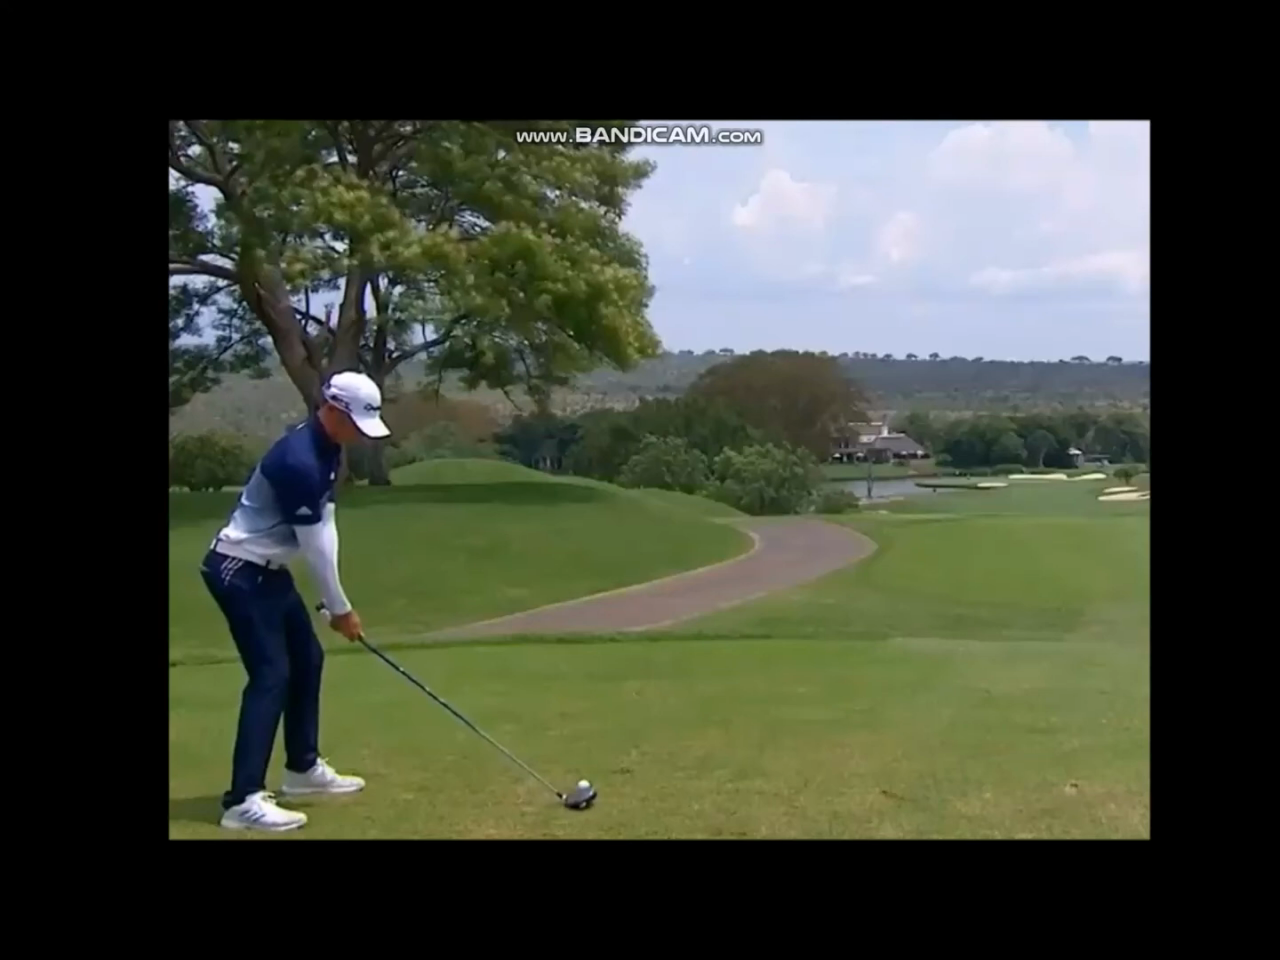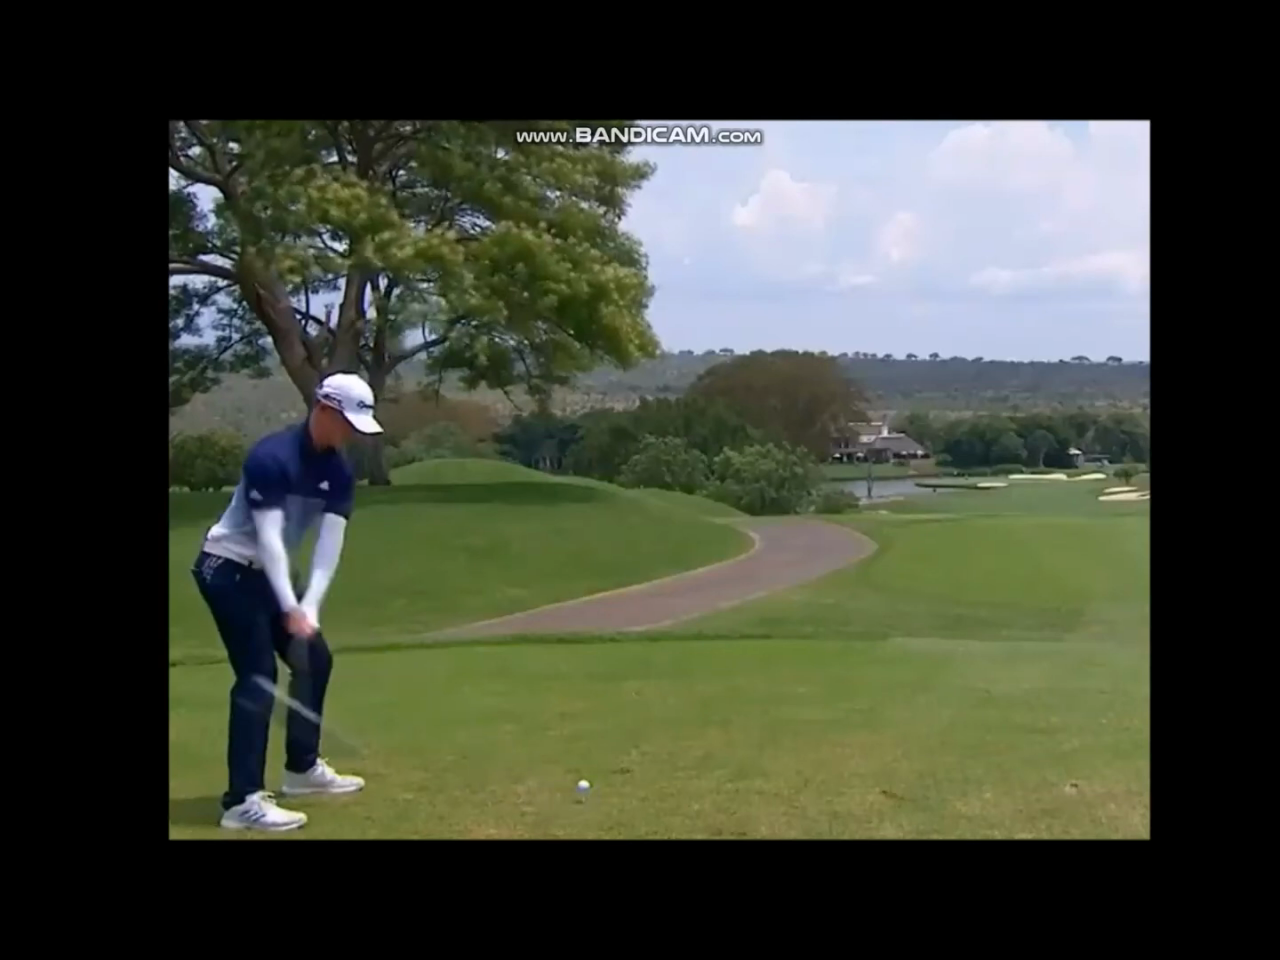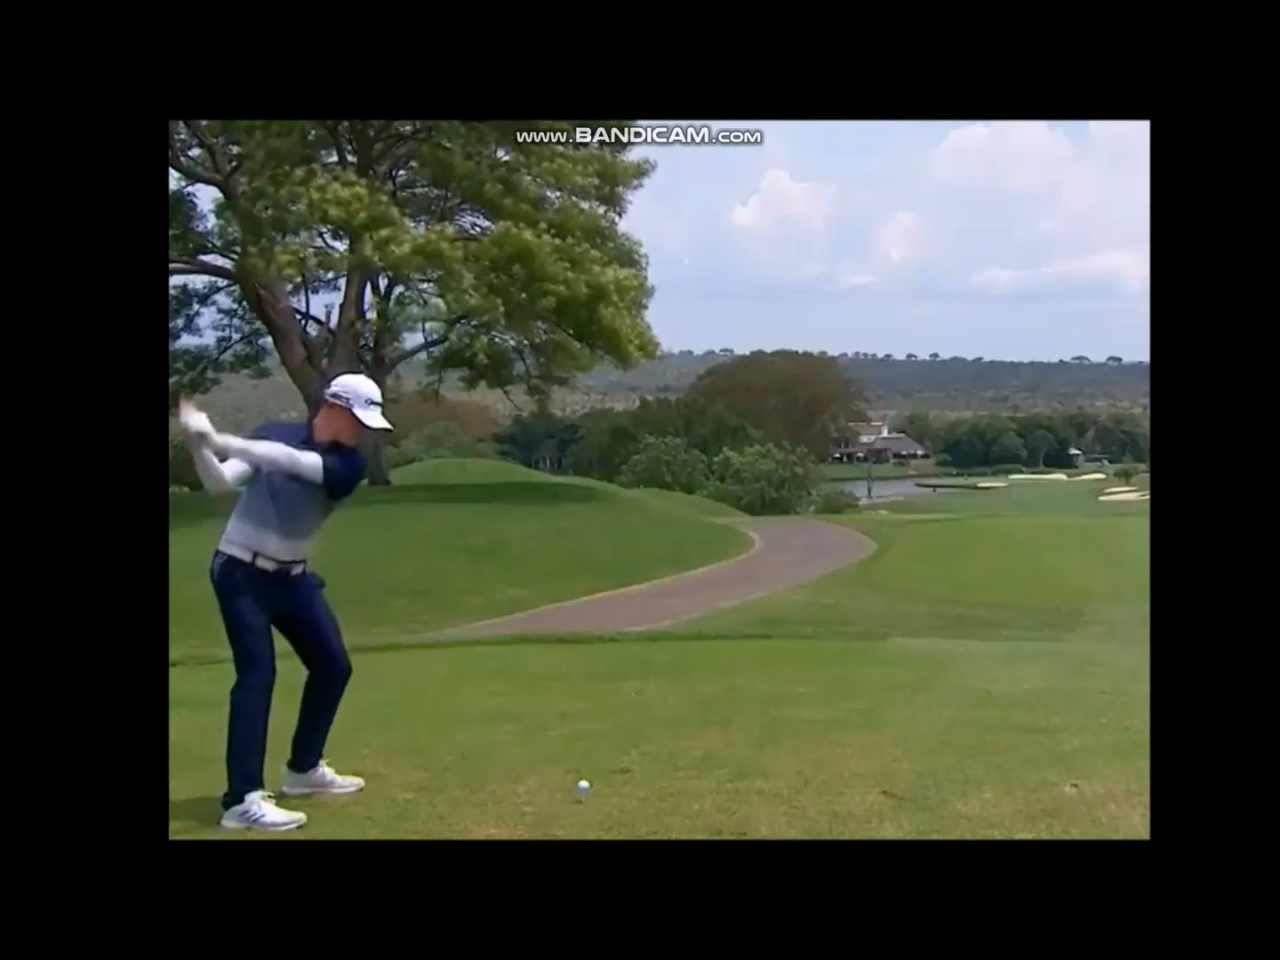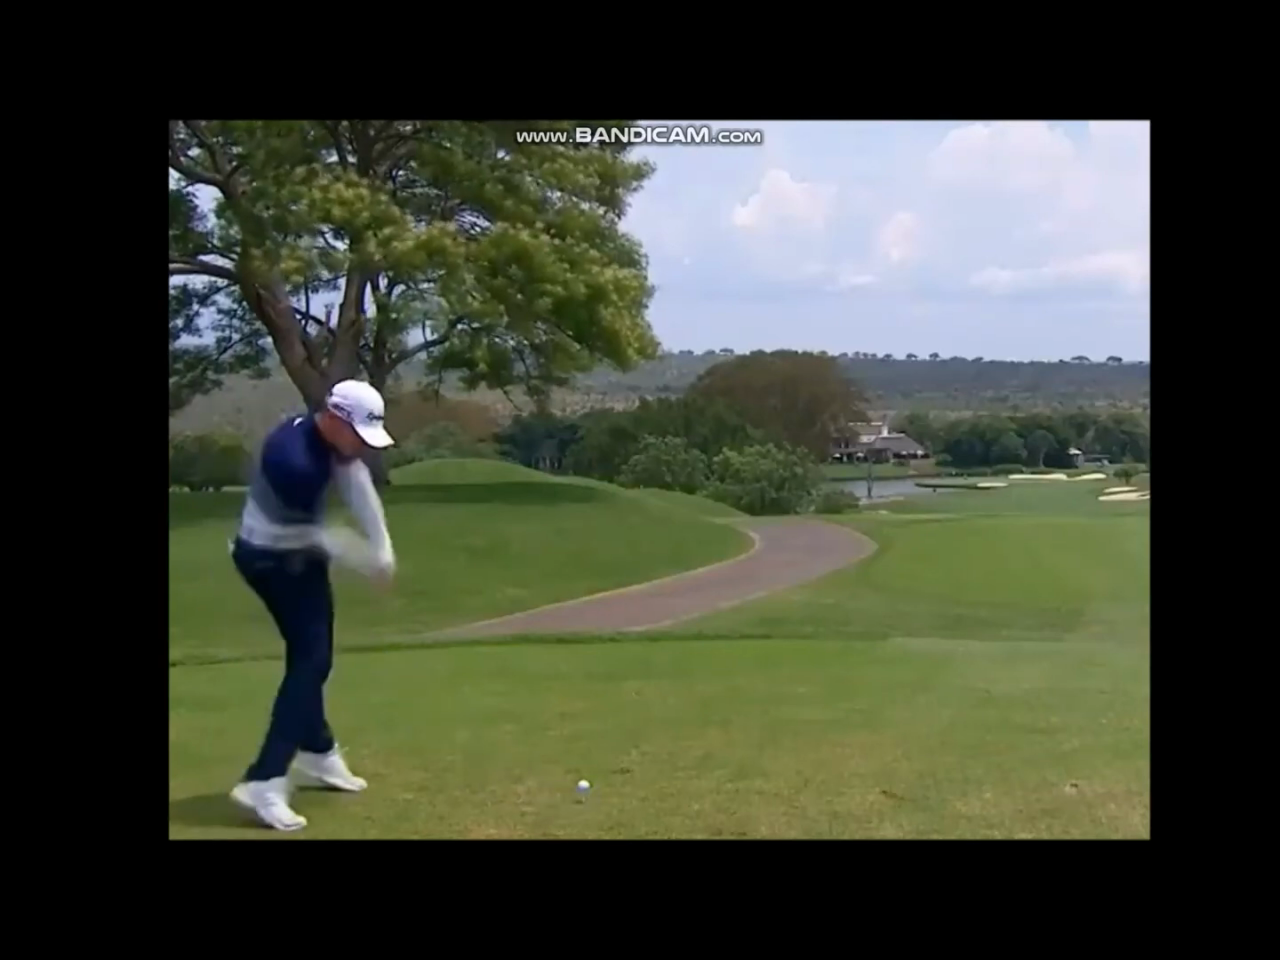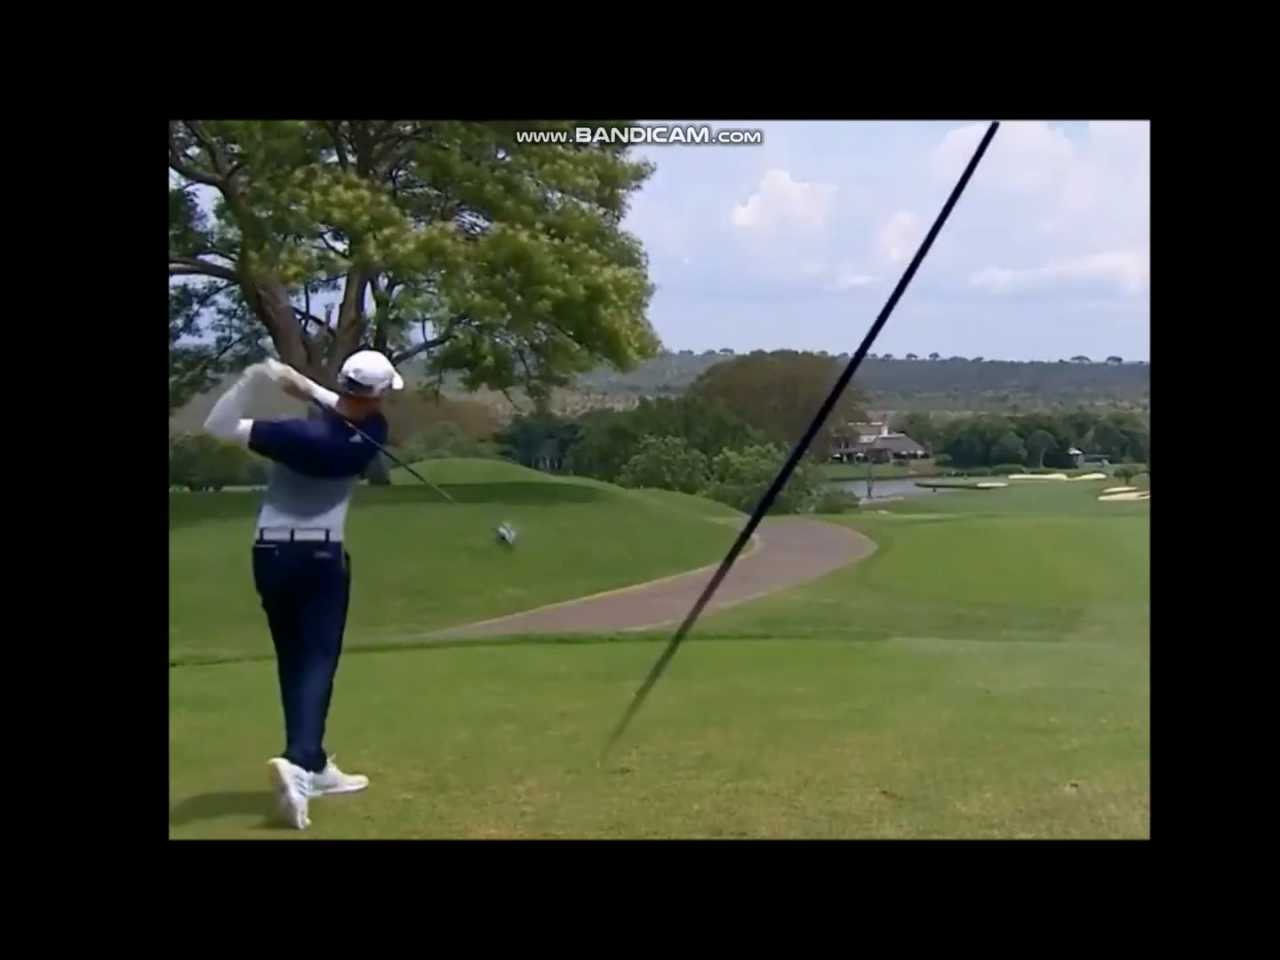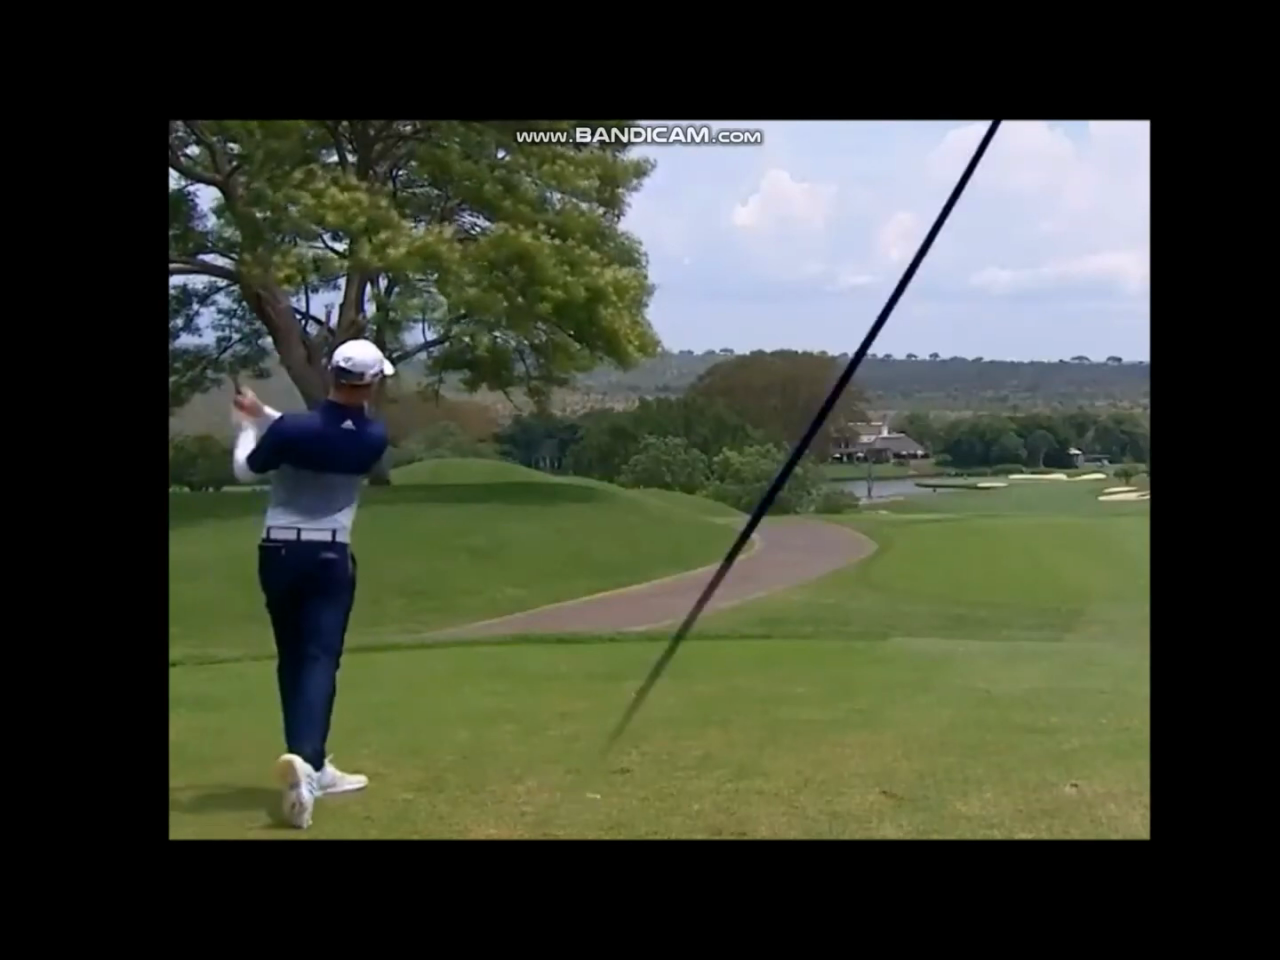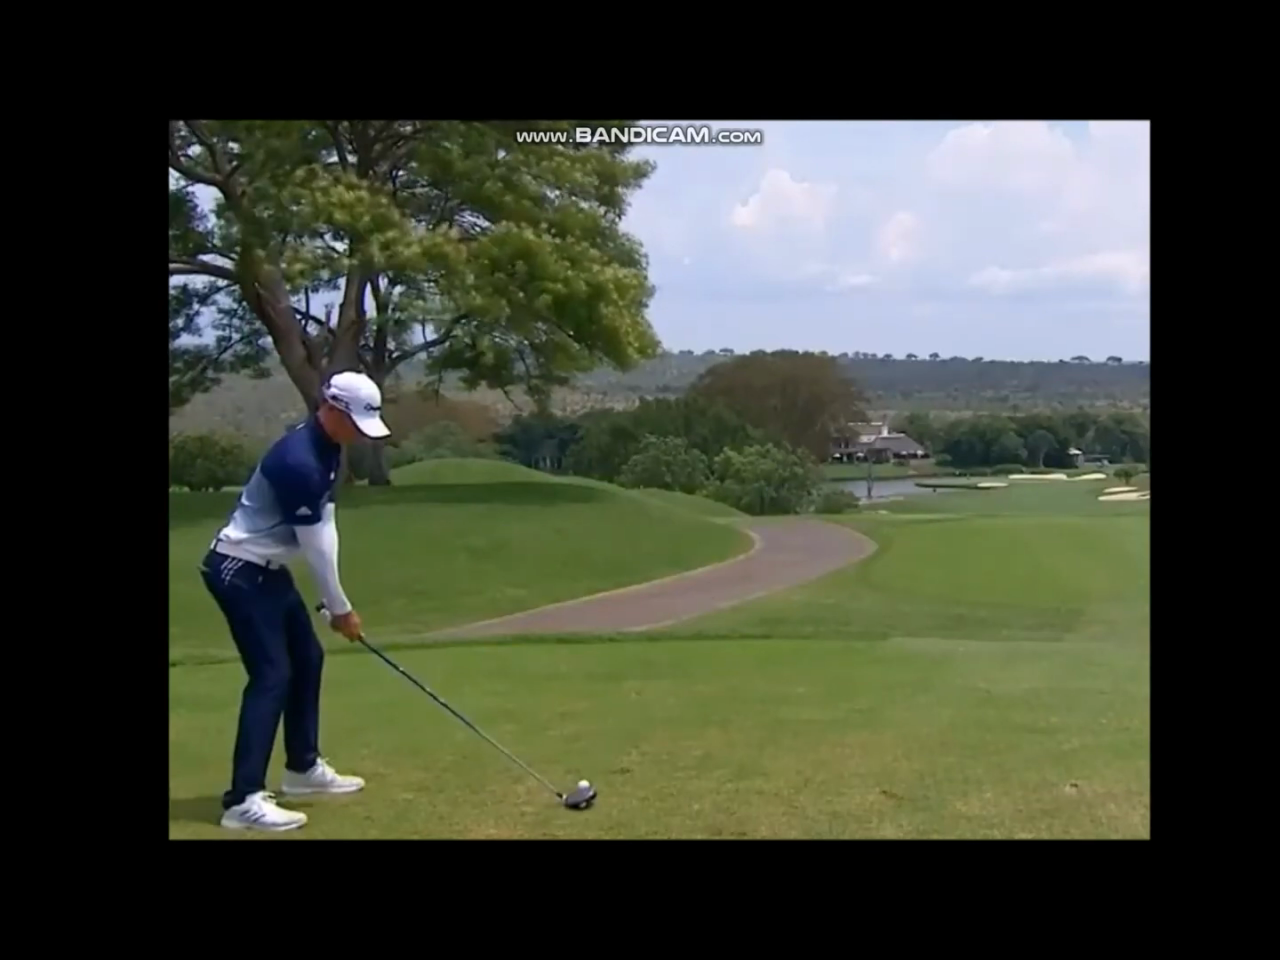
dt=0.4s
person 1, frame 1
left shoulder: (325, 451)
right shoulder: (298, 461)
left elbow: (326, 529)
right elbow: (313, 546)
left wrist: (333, 600)
right wrist: (340, 607)
left hip: (268, 570)
right hip: (238, 571)
left knee: (307, 661)
right knee: (271, 675)
left ankle: (303, 767)
right ankle: (243, 799)
person 1, frame 2
left shoulder: (338, 471)
right shoulder: (272, 456)
left elbow: (331, 540)
right elbow: (268, 538)
left wrist: (311, 606)
right wrist: (290, 607)
left hip: (266, 573)
right hip: (227, 571)
left knee: (313, 660)
right knee: (257, 675)
left ankle: (303, 768)
right ankle: (242, 800)
person 1, frame 3
left shoulder: (348, 465)
right shoulder: (272, 433)
left elbow: (287, 460)
right elbow: (222, 478)
left wrist: (216, 438)
right wrist: (201, 444)
left hip: (292, 575)
right hip: (240, 571)
left knee: (333, 666)
right knee: (257, 673)
left ankle: (304, 768)
right ankle: (242, 798)
person 1, frame 4
left shoulder: (334, 439)
right shoulder: (292, 458)
left elbow: (361, 489)
right elbow: (318, 536)
left wrist: (381, 545)
right wrist: (368, 562)
left hip: (291, 557)
right hip: (275, 558)
left knee: (311, 655)
right knee: (309, 661)
left ankle: (315, 753)
right ankle: (264, 782)
person 1, frame 5
left shoulder: (299, 435)
right shoulder: (372, 434)
left elbow: (218, 427)
right elbow: (345, 411)
left wrist: (257, 376)
right wrist: (300, 381)
left hip: (271, 556)
right hip: (322, 559)
left knee: (292, 663)
right knee: (317, 663)
left ankle: (313, 767)
right ankle: (298, 762)
person 1, frame 6
left shoulder: (292, 431)
right shoulder: (374, 438)
left elbow: (245, 471)
left wrist: (249, 423)
right wrist: (265, 413)
left hip: (278, 553)
right hip: (329, 558)
left knee: (293, 660)
right knee: (319, 660)
left ankle: (311, 766)
right ankle: (306, 759)
person 1, frame 7
left shoulder: (323, 452)
right shoulder: (299, 461)
left elbow: (326, 528)
right elbow: (314, 544)
left wrist: (334, 601)
right wrist: (340, 607)
left hip: (264, 569)
right hip: (239, 571)
left knee: (304, 661)
right knee: (272, 674)
left ankle: (303, 768)
right ankle: (243, 798)
